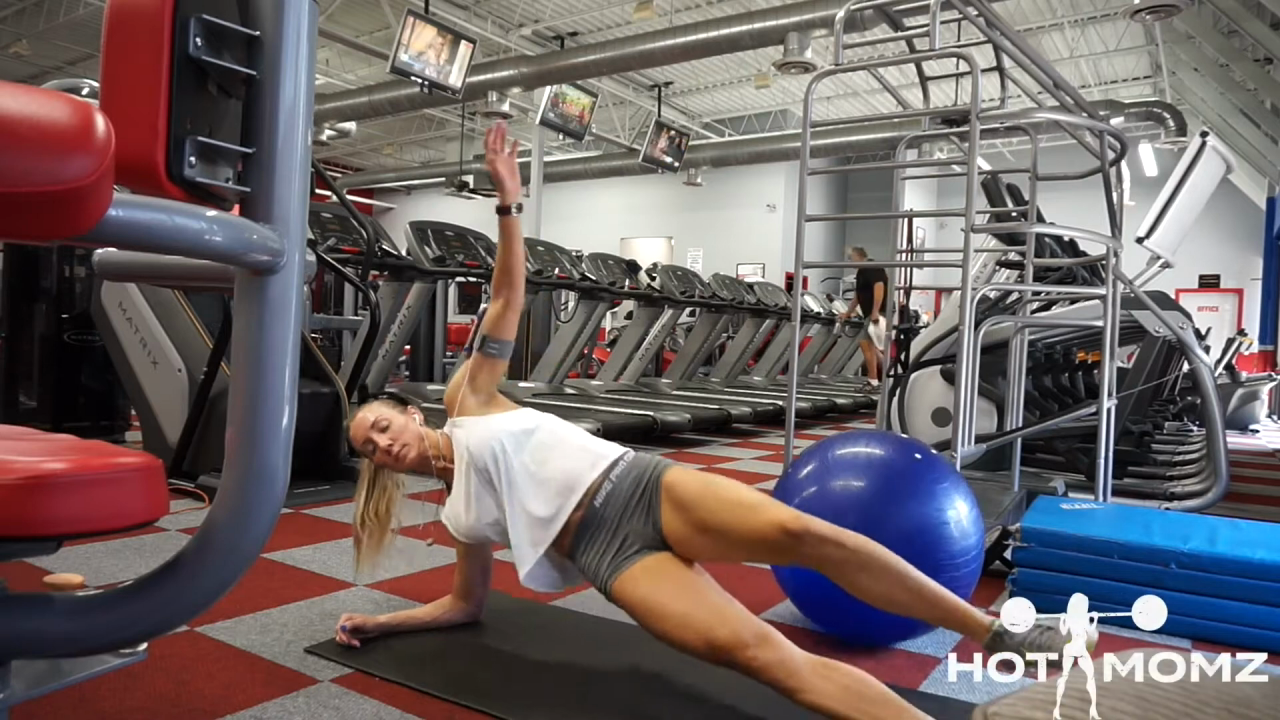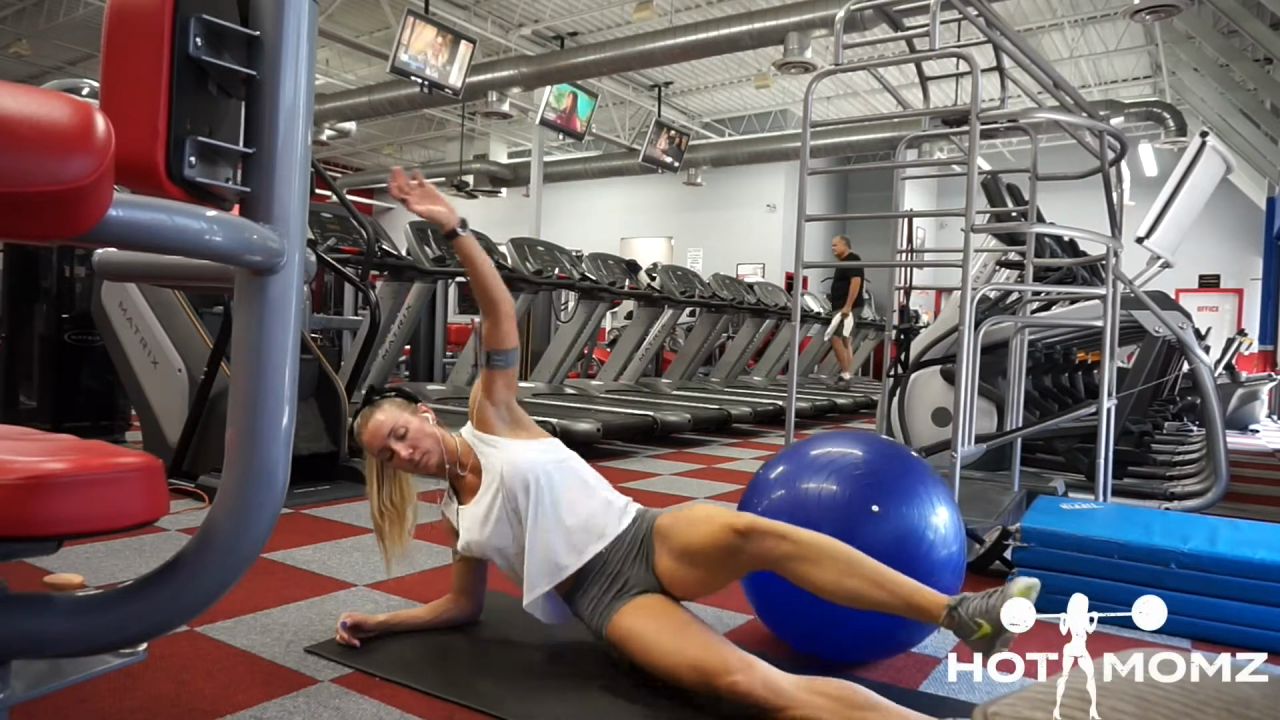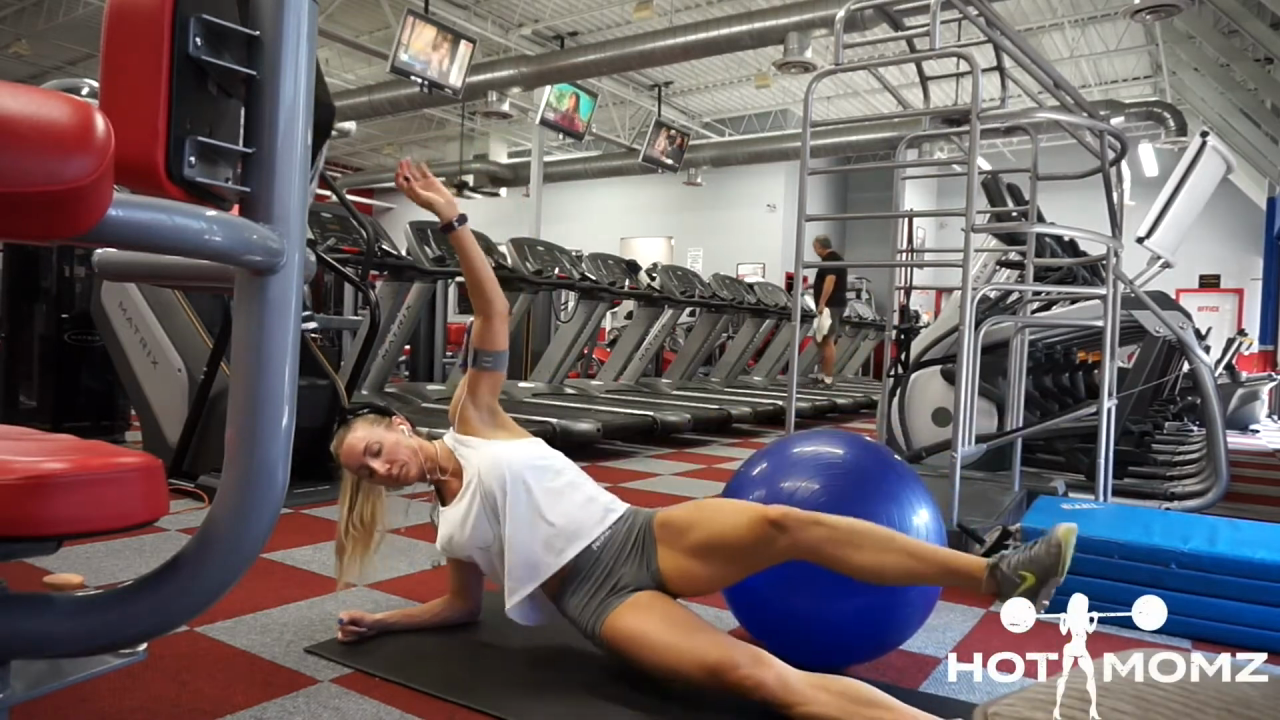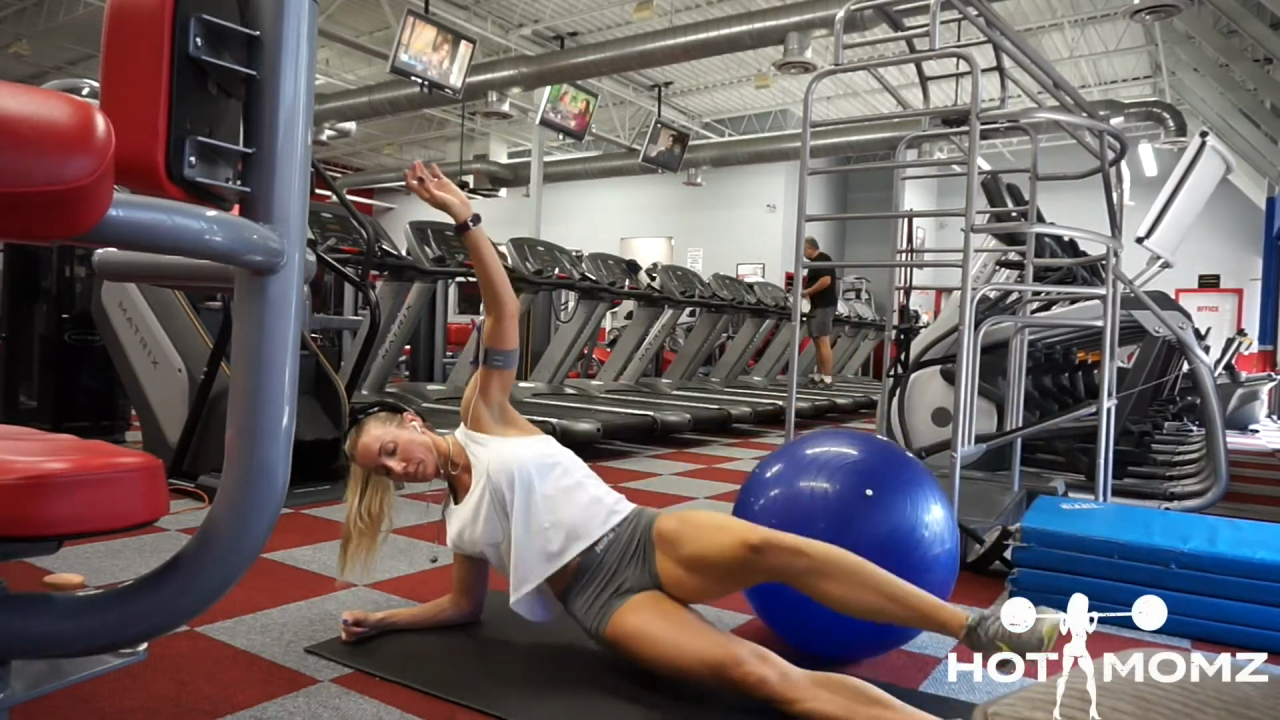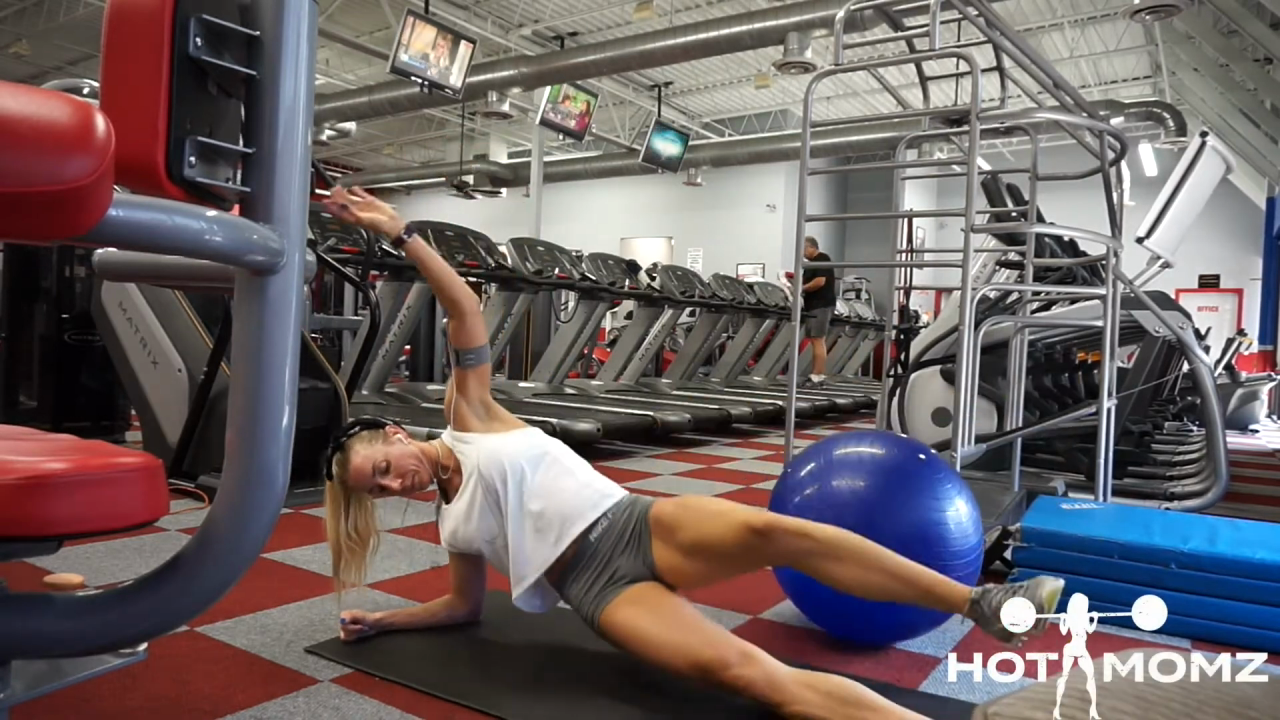
dt=1s
person 1, frame 1
left shoulder: (466, 398)
right shoulder: (459, 509)
left elbow: (510, 295)
right elbow: (466, 604)
left wrist: (508, 199)
right wrist: (379, 625)
left hip: (643, 487)
right hip: (613, 552)
left knee: (803, 534)
right knee: (760, 653)
left ankle: (990, 632)
person 1, frame 2
left shoulder: (490, 416)
right shoulder: (459, 515)
left elbow: (503, 312)
right elbow: (462, 606)
left wrist: (452, 226)
right wrist: (376, 622)
left hip: (646, 538)
right hip: (609, 598)
left knee: (749, 531)
left ankle: (960, 613)
person 1, frame 3
left shoulder: (472, 420)
right shoulder: (449, 528)
left elbow: (493, 310)
right elbow: (461, 606)
left wrist: (451, 218)
right wrist: (377, 621)
left hip: (637, 535)
right hip: (601, 599)
left knee: (785, 524)
left ankle: (997, 574)
person 1, frame 4
left shoulder: (483, 414)
right shoulder: (460, 523)
left elbow: (504, 311)
right elbow: (465, 605)
left wrist: (463, 217)
right wrist: (380, 619)
left hip: (638, 536)
right hip: (605, 600)
left knee: (766, 547)
left ankle: (974, 624)
person 1, frame 5
left shoulder: (468, 414)
right shoulder: (452, 523)
left elbow: (466, 311)
right elbow: (464, 605)
left wrist: (399, 232)
right wrist: (380, 622)
left hip: (636, 525)
right hip: (601, 585)
left knee: (771, 530)
left ankle: (978, 600)
